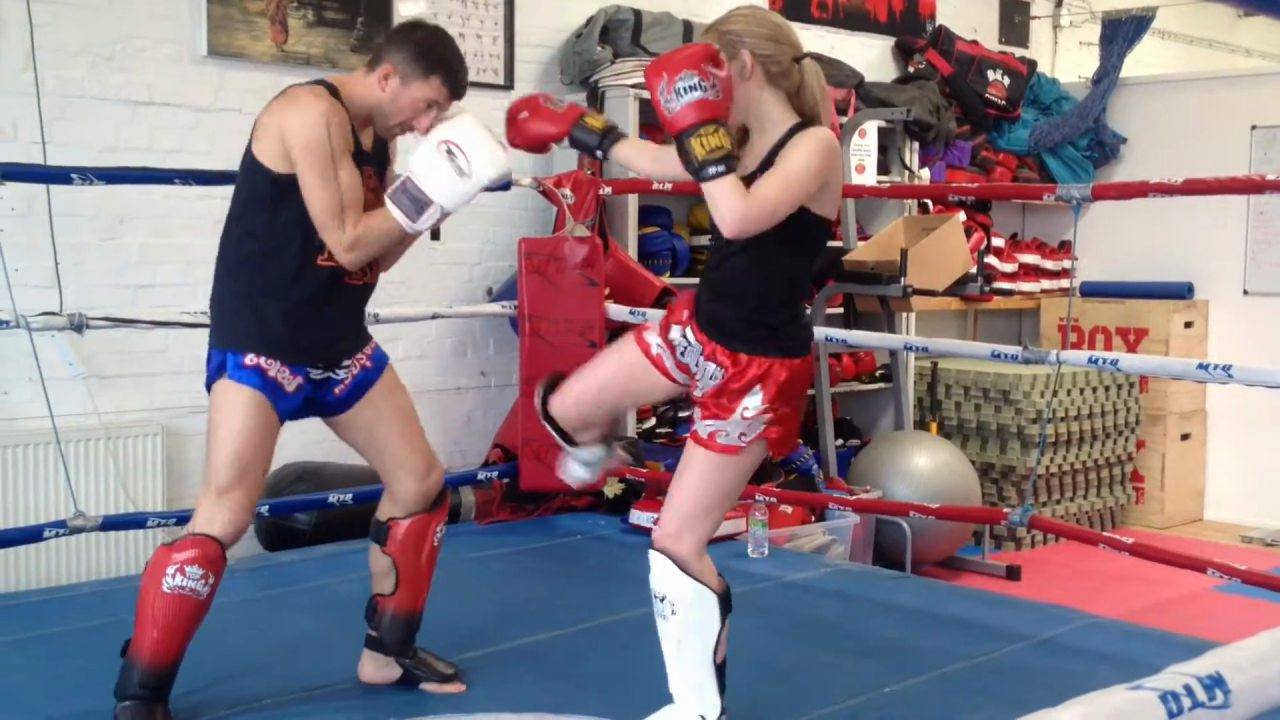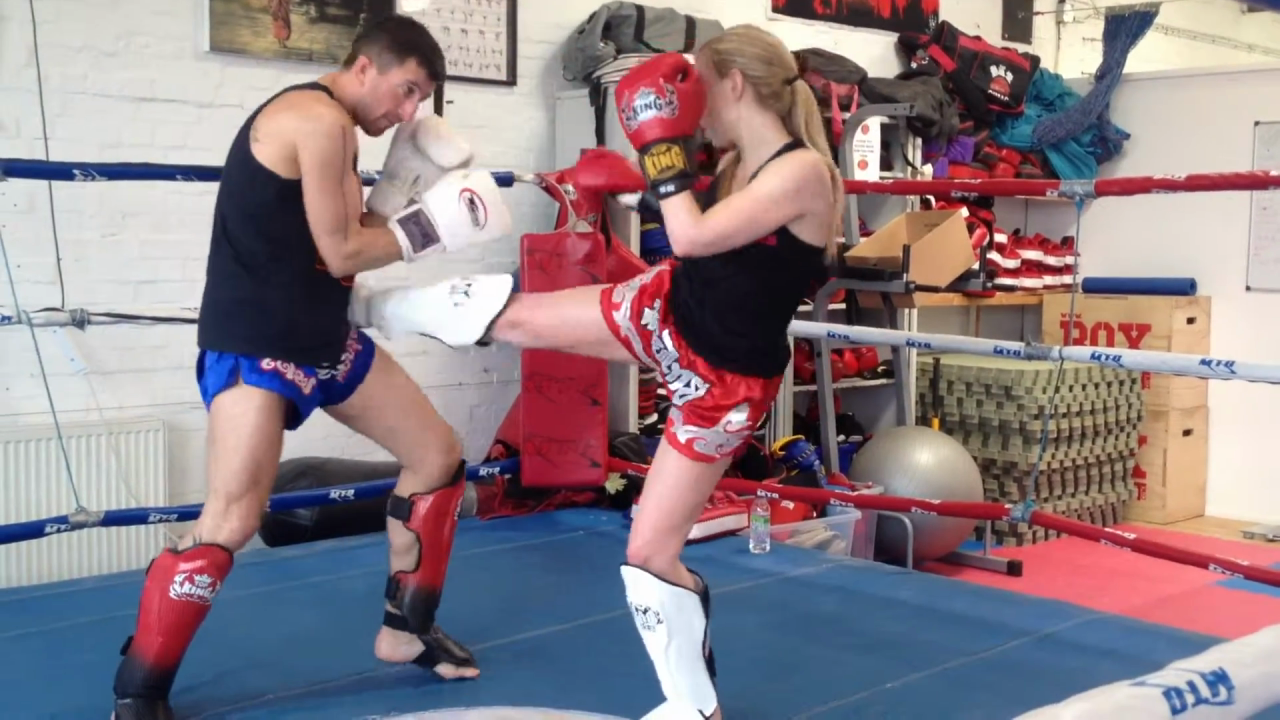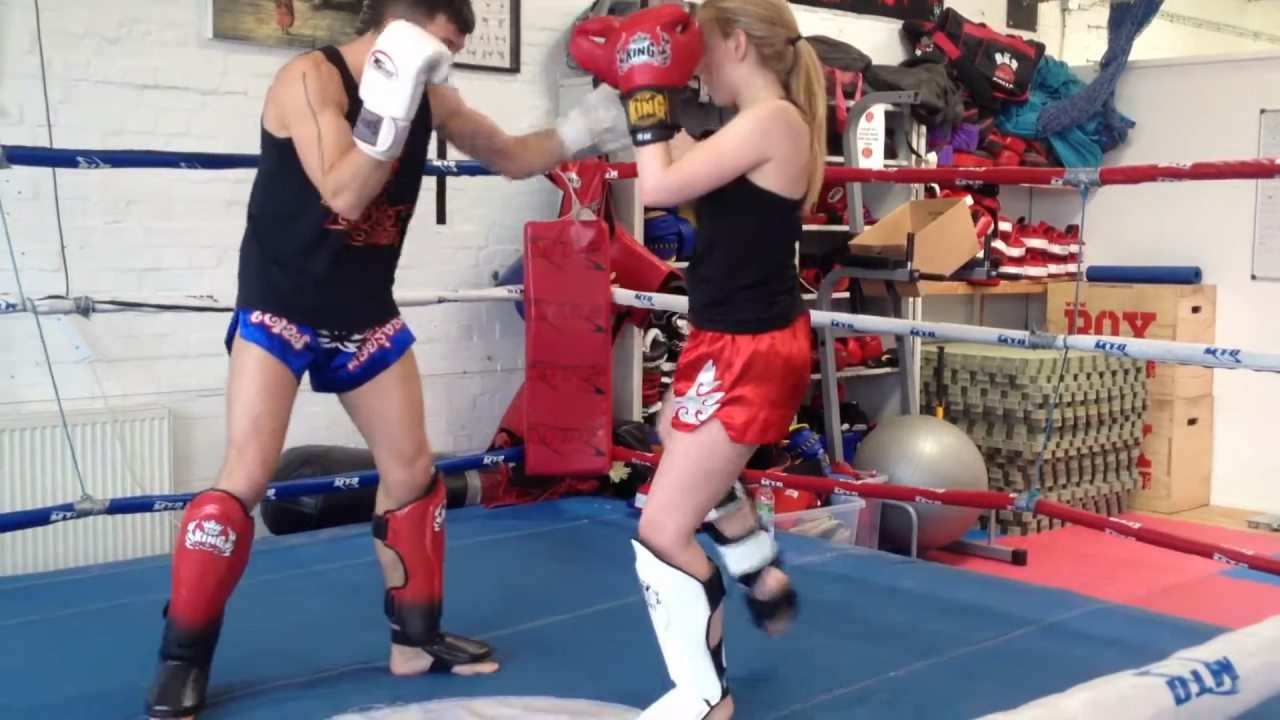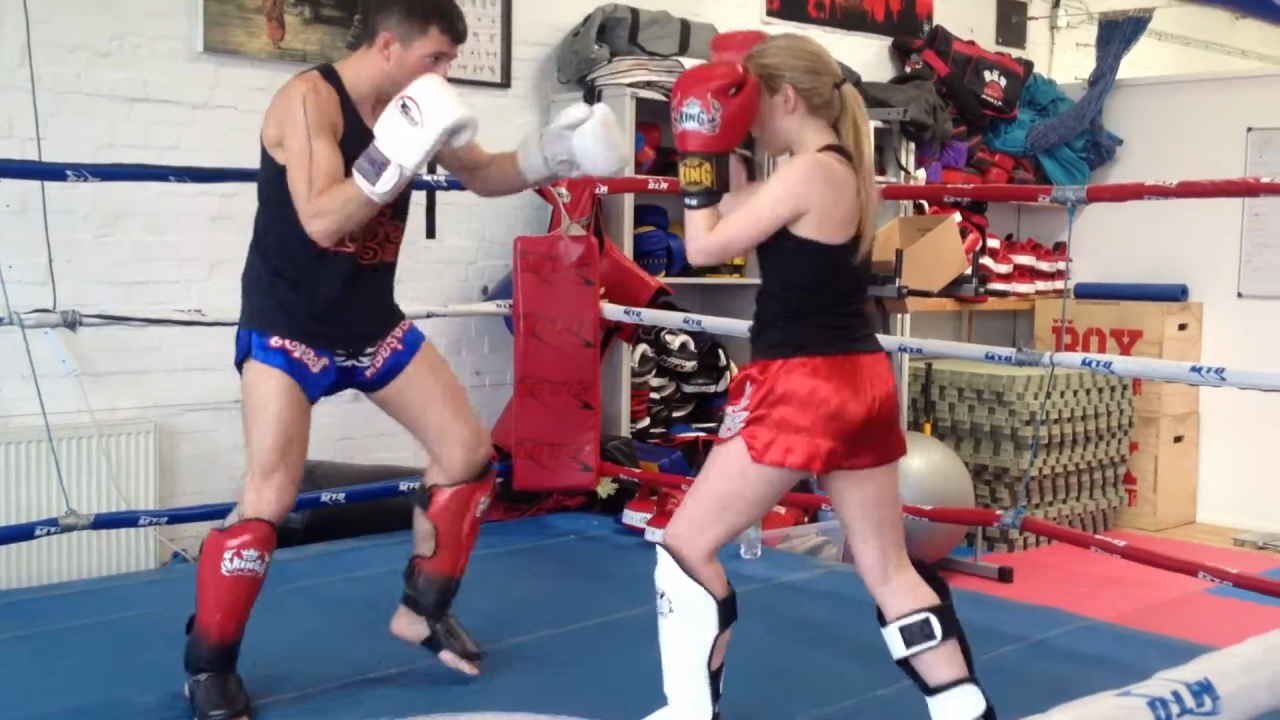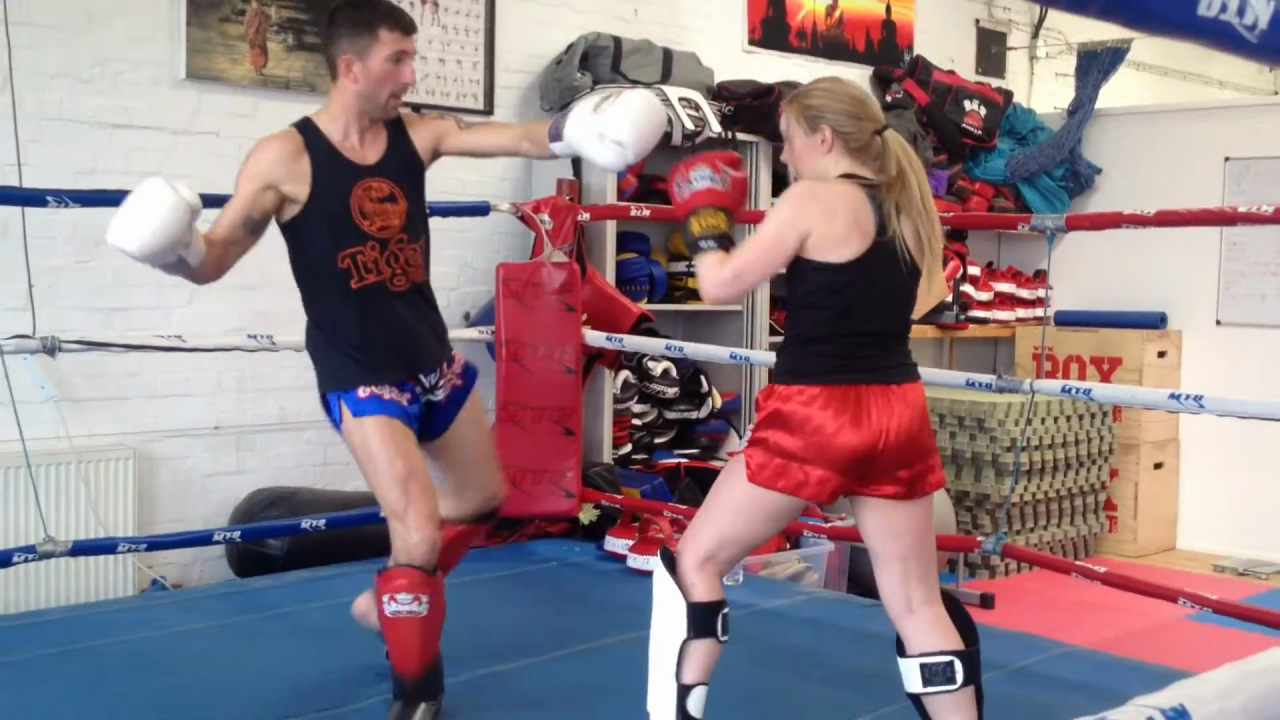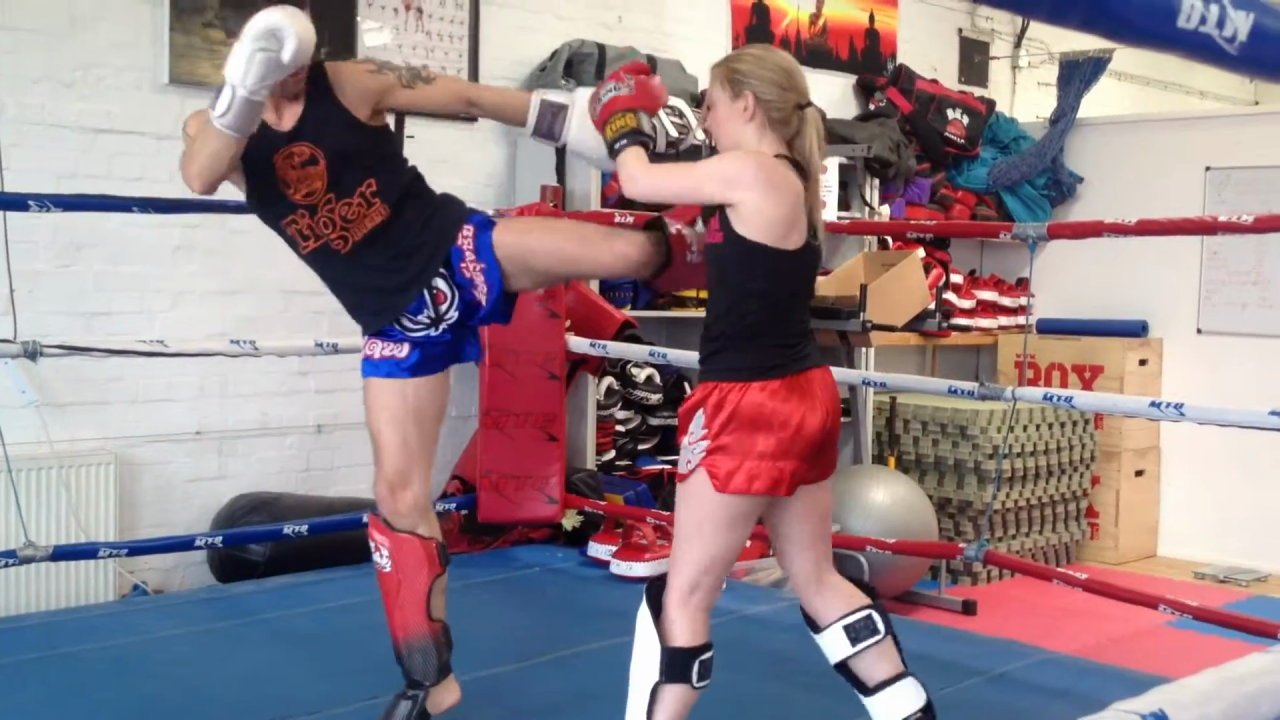
dt=0.3s
person 1, frame 1
left shoulder: (372, 134)
right shoulder: (314, 115)
right elbow: (348, 243)
left wrist: (435, 178)
right wrist: (434, 191)
left hip: (339, 344)
right hip: (258, 343)
left knee: (421, 482)
right knee: (223, 518)
left ankle: (387, 648)
person 1, frame 2
left shoulder: (323, 122)
right shoulder: (320, 121)
right elbow: (341, 255)
left wrist: (407, 186)
right wrist: (432, 224)
left hip: (325, 338)
right hip: (255, 342)
left knee: (438, 456)
right knee: (232, 520)
left ankle: (406, 626)
person 1, frame 3
left shoulder: (424, 91)
right shoulder: (312, 76)
left elbow: (507, 157)
right elbow: (345, 200)
left wrist: (590, 124)
right wrist: (386, 108)
left hip: (365, 314)
right hip: (279, 307)
left knee: (412, 474)
right knee: (245, 476)
left ankle: (415, 636)
right ankle: (183, 660)
person 1, frame 4
left shoulder: (415, 102)
right shoulder: (309, 99)
left elbow: (485, 176)
right elbow: (322, 222)
left wrist: (554, 152)
right wrist: (398, 152)
left hip: (372, 322)
right hip: (287, 326)
left knee: (467, 454)
right knee: (269, 499)
left ankle: (423, 610)
person 1, frame 5
left shoulder: (417, 131)
right shoulder: (288, 157)
left elbow: (513, 136)
right elbow: (209, 261)
left wrist: (585, 128)
right wrist: (168, 245)
left hip: (437, 360)
right hip: (364, 373)
left knee: (473, 503)
right knee: (420, 539)
left ankle: (385, 601)
person 1, frame 6
left shoulder: (349, 82)
right shoulder: (224, 128)
left elbow: (468, 97)
right elbow: (199, 176)
left wrist: (568, 117)
right wrist: (243, 89)
left hip: (458, 252)
right hip: (398, 320)
left knee: (631, 253)
right knee: (399, 492)
left ankle: (676, 248)
person 2, frame 1
left shoulder: (814, 151)
right shoulder: (746, 139)
left elbow: (738, 218)
right elbow: (651, 163)
left wrist: (699, 126)
right wrist: (577, 128)
left hip: (764, 375)
right hip: (703, 329)
left knee: (678, 541)
right knee: (565, 404)
right ankle: (587, 459)
person 2, frame 2
left shoulder: (804, 171)
right shoulder: (744, 161)
left elbow: (693, 237)
left wrist: (661, 144)
right wrist: (652, 184)
left hip: (729, 381)
right hip: (666, 313)
left knee: (649, 550)
right knee: (518, 315)
right ankle: (380, 302)
person 2, frame 3
left shoulder: (770, 124)
right shoulder: (778, 122)
left elbow: (654, 188)
right elbow: (684, 166)
left wrist: (649, 93)
right wrist: (643, 86)
left hip: (750, 353)
right hip: (745, 339)
left knee: (664, 530)
right knee: (693, 481)
right ankle: (767, 579)
person 2, frame 4
left shoulder: (810, 173)
right shoulder: (843, 167)
left elbow: (702, 247)
right elbow: (748, 208)
left wrist: (700, 147)
right wrist: (721, 151)
left hip: (799, 386)
right hip: (858, 380)
left knee: (687, 544)
right knee: (884, 570)
person 2, frame 5
left shoulder: (811, 199)
right shoulder: (906, 208)
left elbow: (721, 286)
left wrist: (707, 212)
left hip: (814, 414)
right hip: (898, 411)
left knee: (696, 561)
right knee: (917, 601)
person 2, frame 6
left shoulder: (750, 172)
right shoulder: (794, 180)
left elbow: (636, 181)
left wrist: (624, 118)
left hip: (751, 406)
right hip: (803, 397)
left knee: (684, 593)
right knee: (814, 579)
